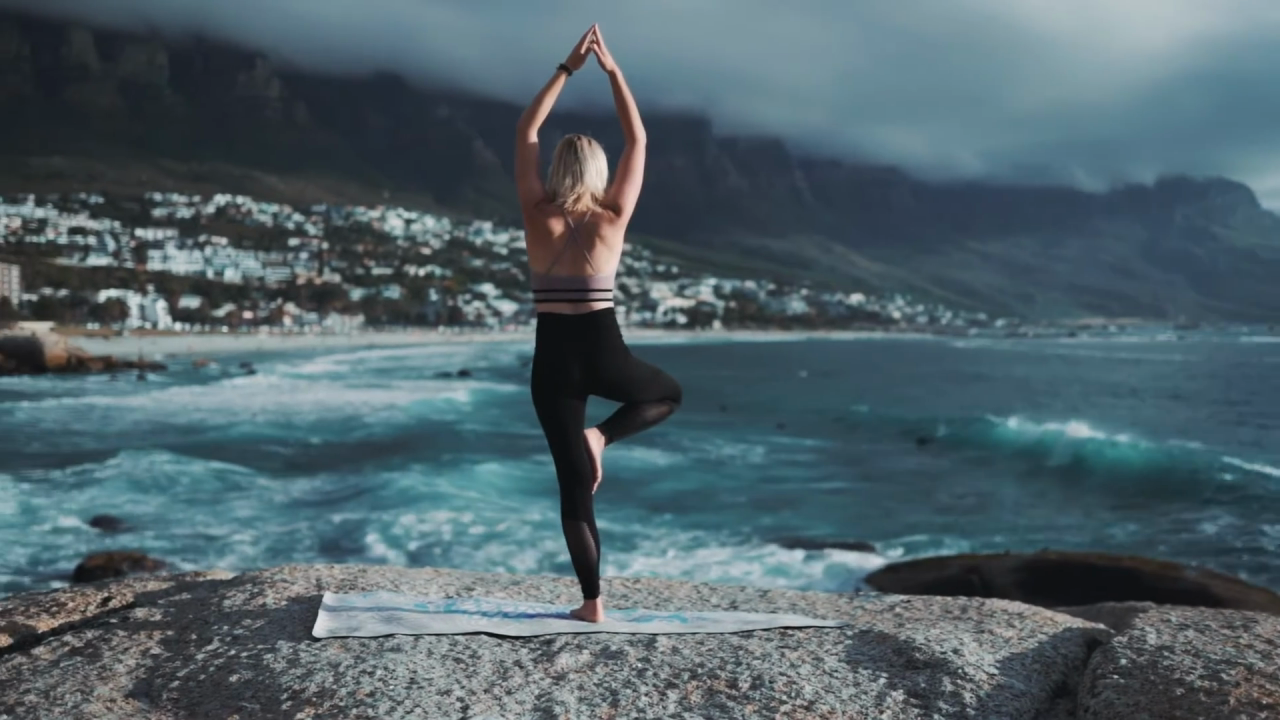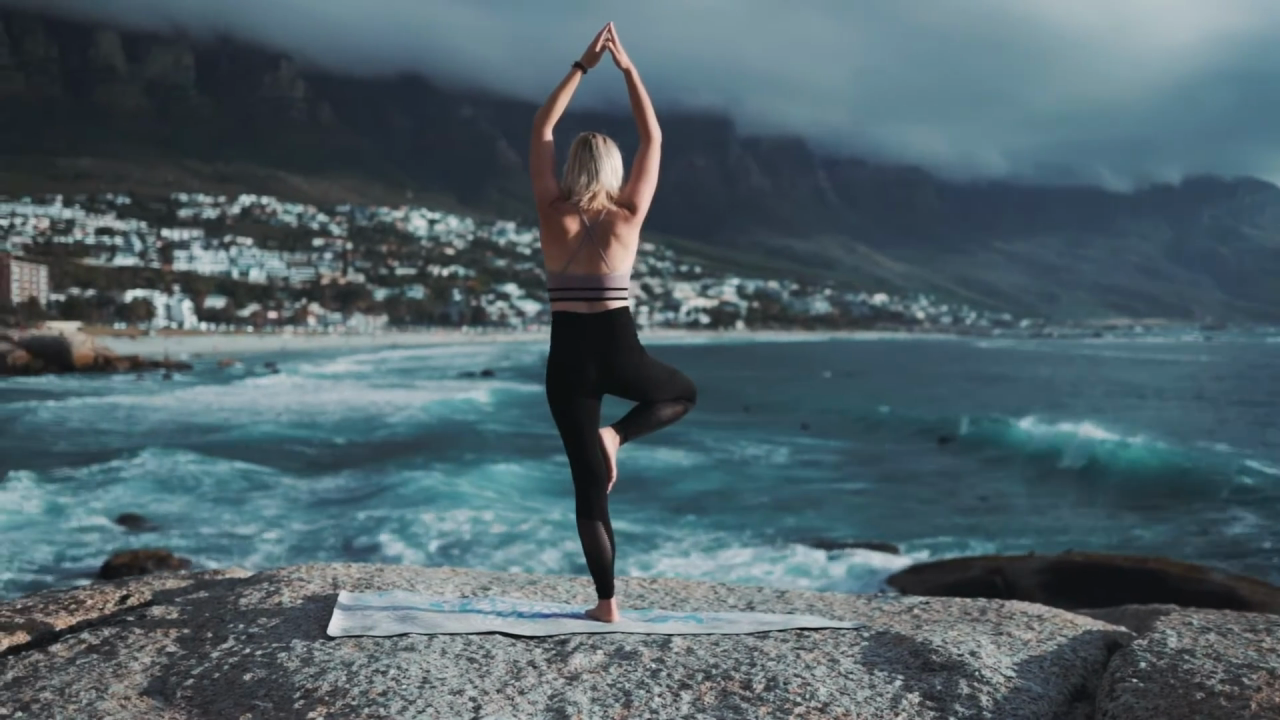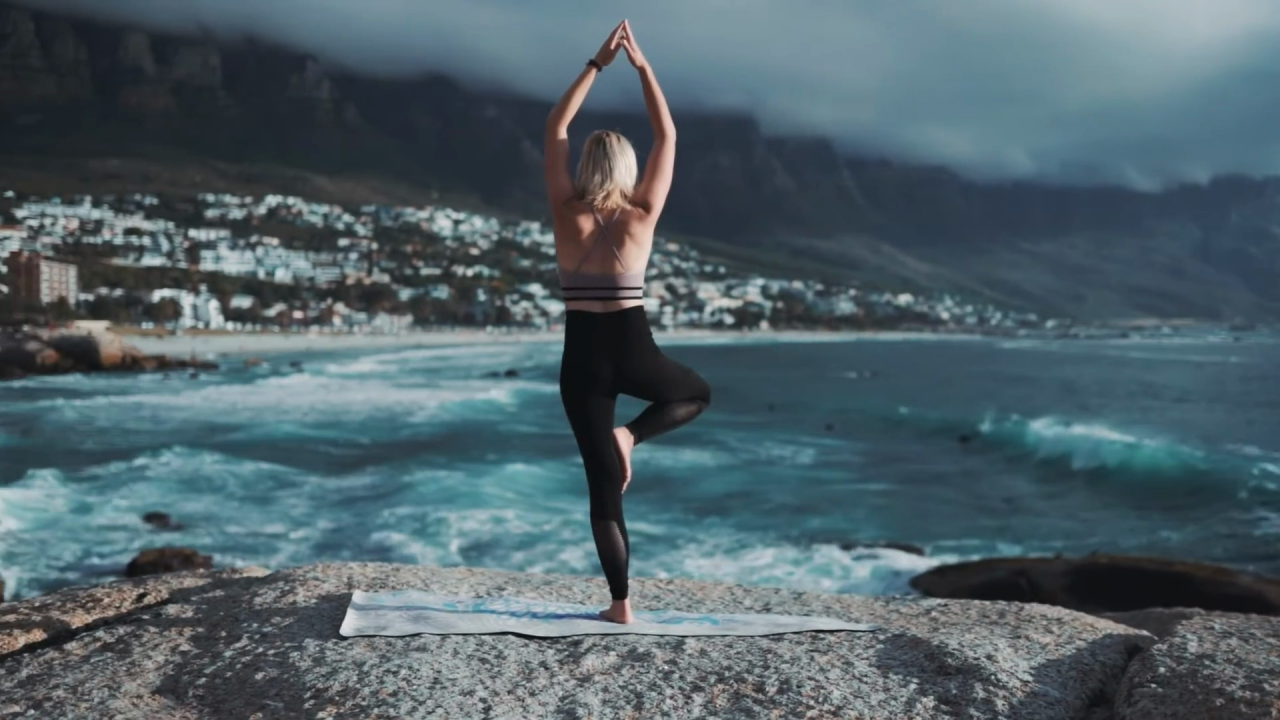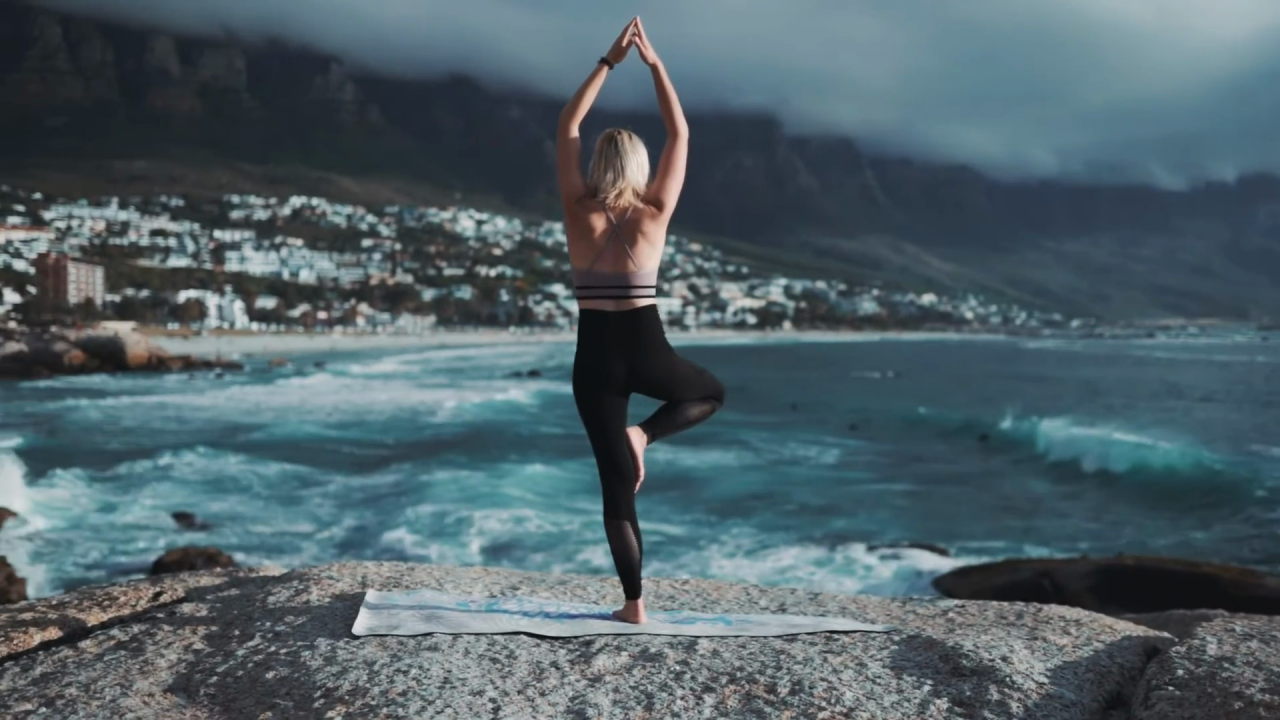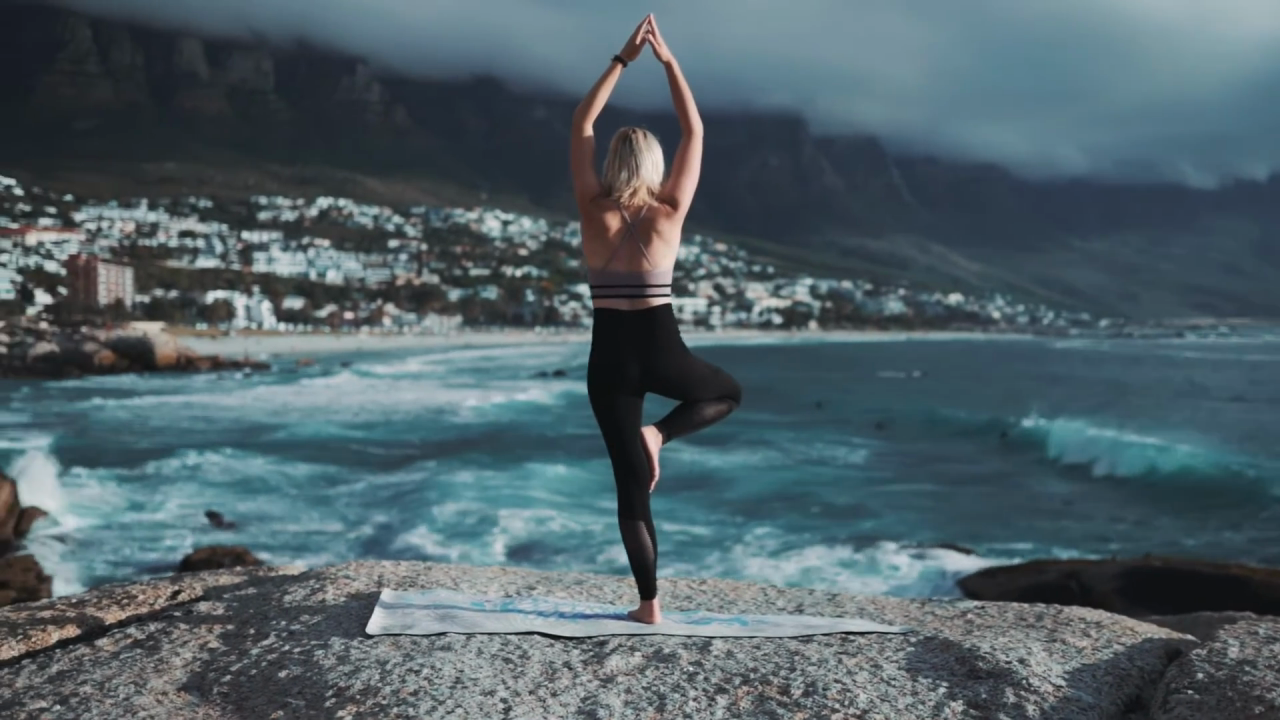
dt=0.3s
person 1, frame 1
left shoulder: (537, 216)
right shoulder: (612, 219)
left elbow: (526, 132)
right elbow: (637, 139)
left wrist: (567, 68)
right wrist: (611, 68)
left hip: (553, 360)
right hip: (603, 355)
left knee: (574, 488)
right knee: (669, 393)
left ankle: (592, 604)
right ankle: (602, 436)
person 1, frame 2
left shoulder: (552, 215)
right shoulder: (628, 217)
left elbow: (541, 130)
right elbow: (652, 137)
left wrist: (582, 66)
right wrist: (625, 66)
left hip: (568, 360)
right hip: (619, 354)
left knee: (589, 488)
right knee: (684, 392)
left ankle: (607, 603)
right ankle: (617, 435)
person 1, frame 3
left shoulder: (566, 214)
right shoulder: (642, 216)
left elbow: (555, 129)
right elbow: (667, 136)
left wrist: (597, 63)
right wrist: (641, 64)
left hip: (582, 359)
right hip: (633, 353)
left knee: (603, 487)
right knee: (697, 392)
left ankle: (620, 605)
right ankle: (631, 435)
person 1, frame 4
left shoulder: (578, 213)
right shoulder: (654, 214)
left elbow: (567, 127)
right elbow: (680, 132)
left wrist: (609, 61)
right wrist: (652, 61)
left hip: (595, 358)
right hip: (646, 352)
left knee: (616, 486)
right knee: (711, 391)
left ankle: (634, 605)
right ankle: (645, 434)
person 1, frame 5
left shoulder: (593, 212)
right shoulder: (669, 213)
left elbow: (581, 126)
right elbow: (694, 131)
left wrist: (623, 59)
right wrist: (666, 59)
left hip: (610, 358)
right hip: (661, 352)
left knee: (631, 487)
right knee: (727, 392)
left ankle: (648, 605)
right ankle: (660, 434)
